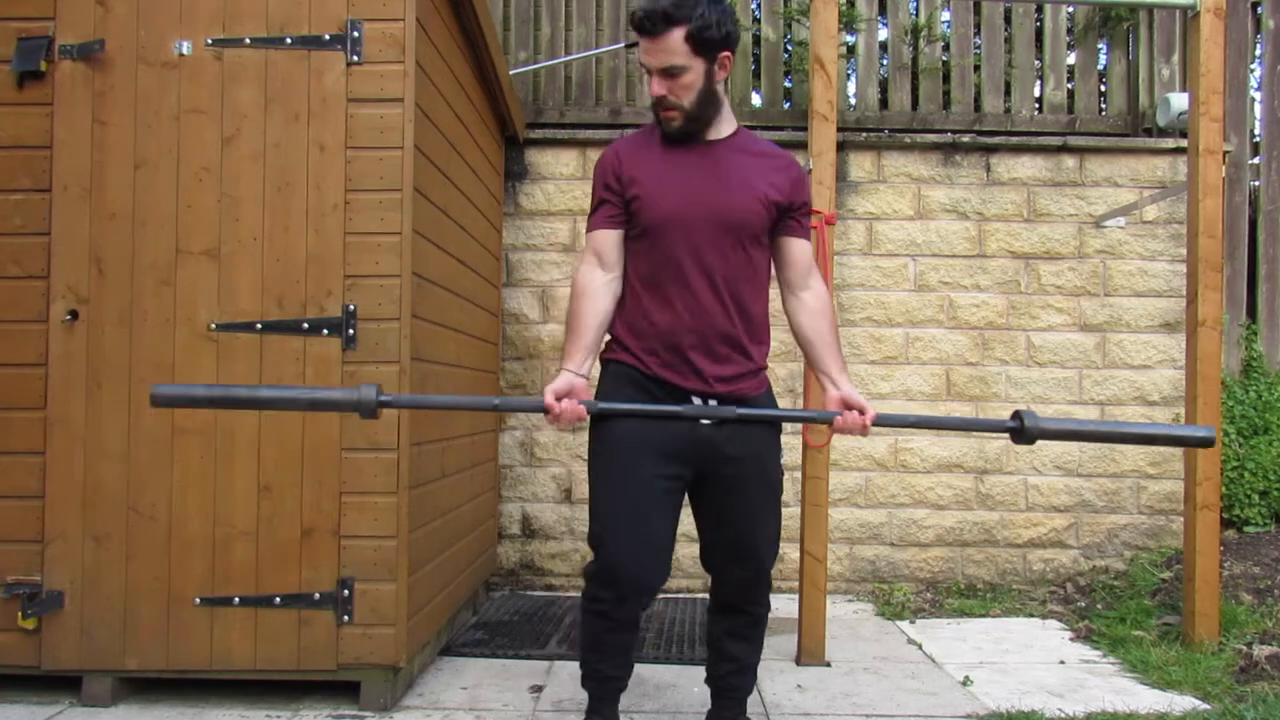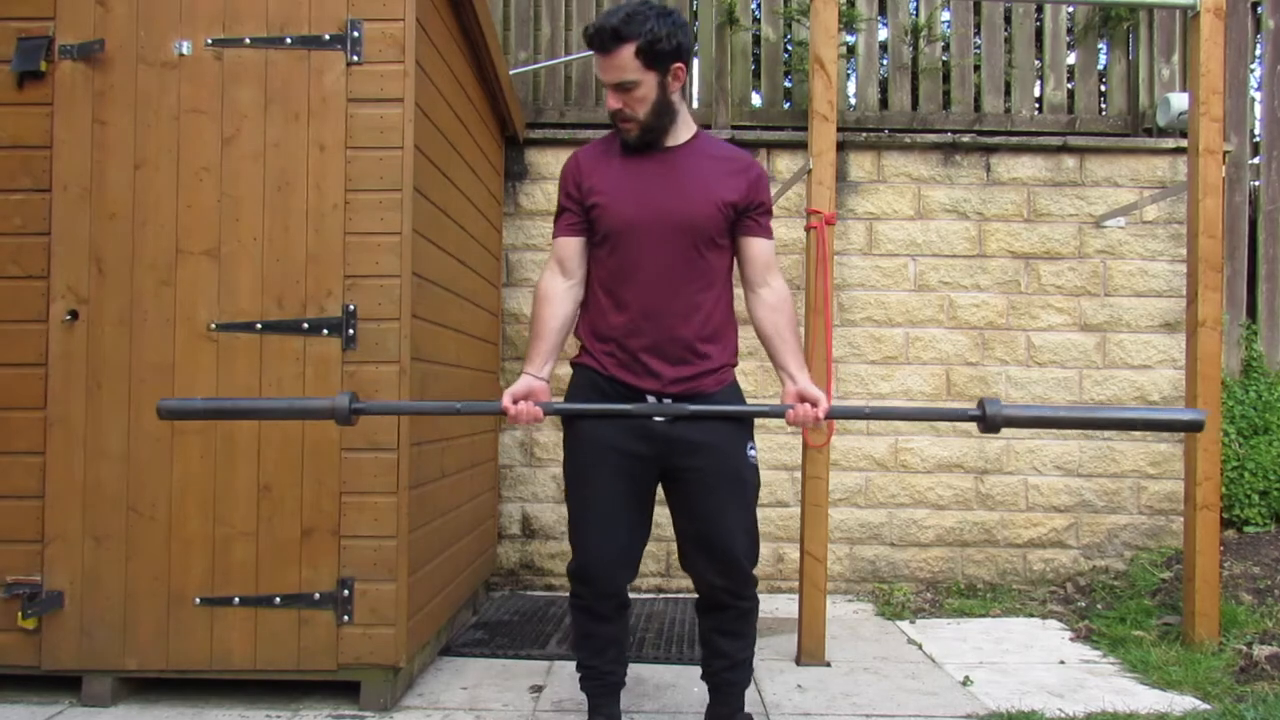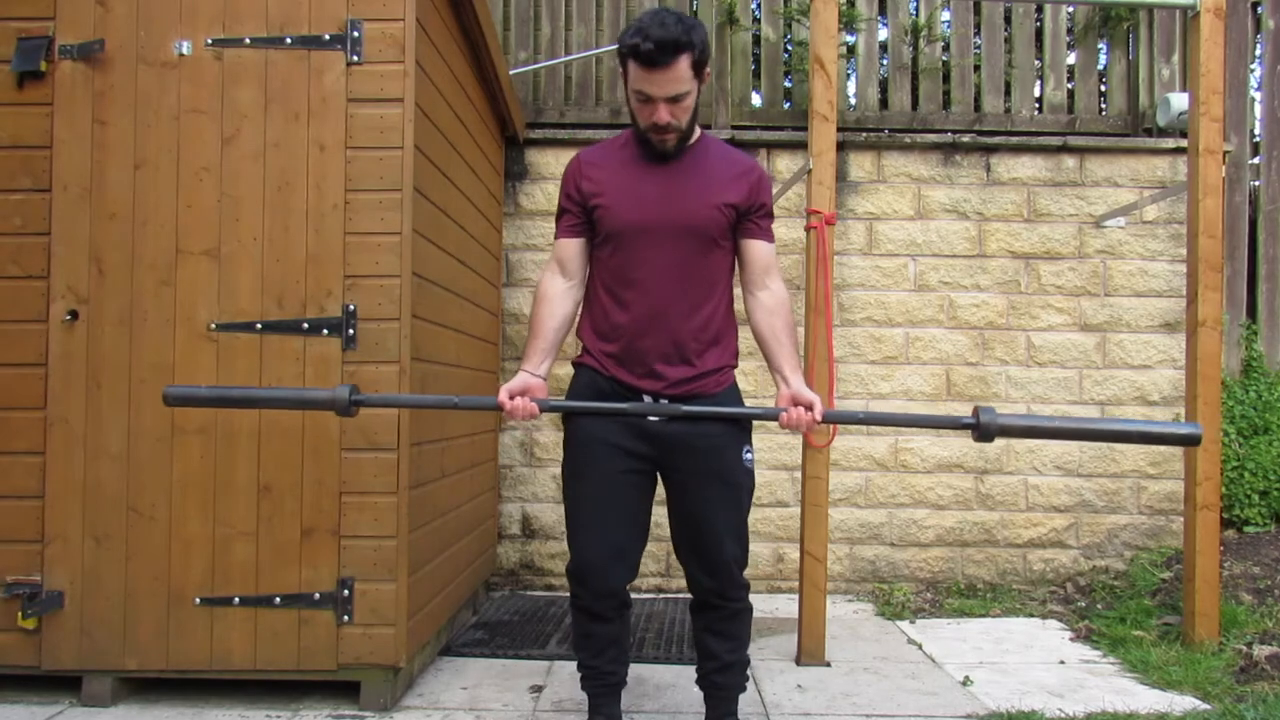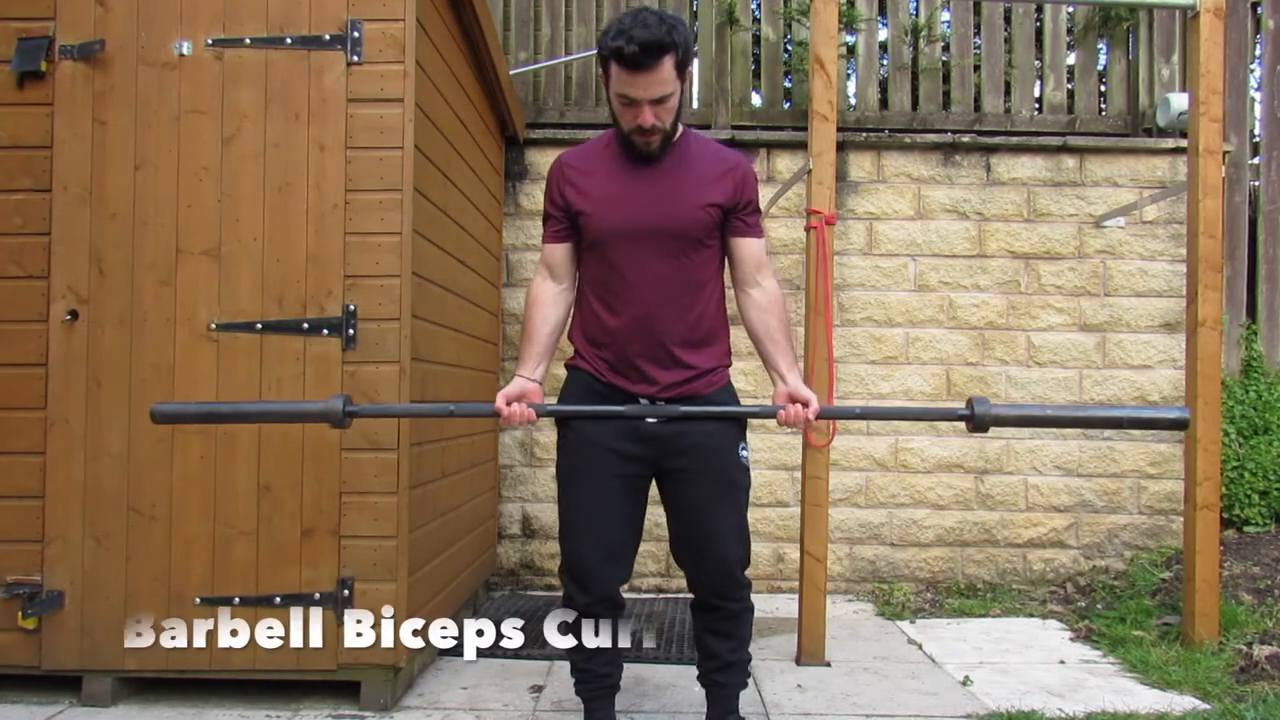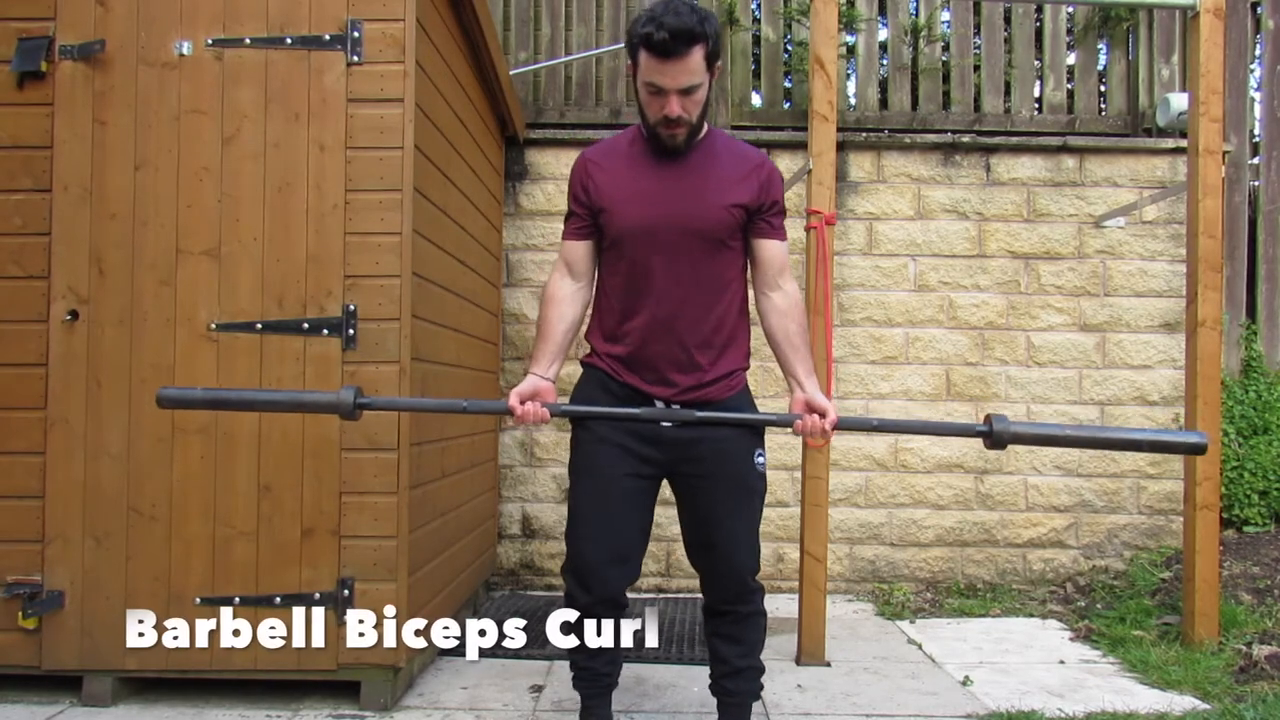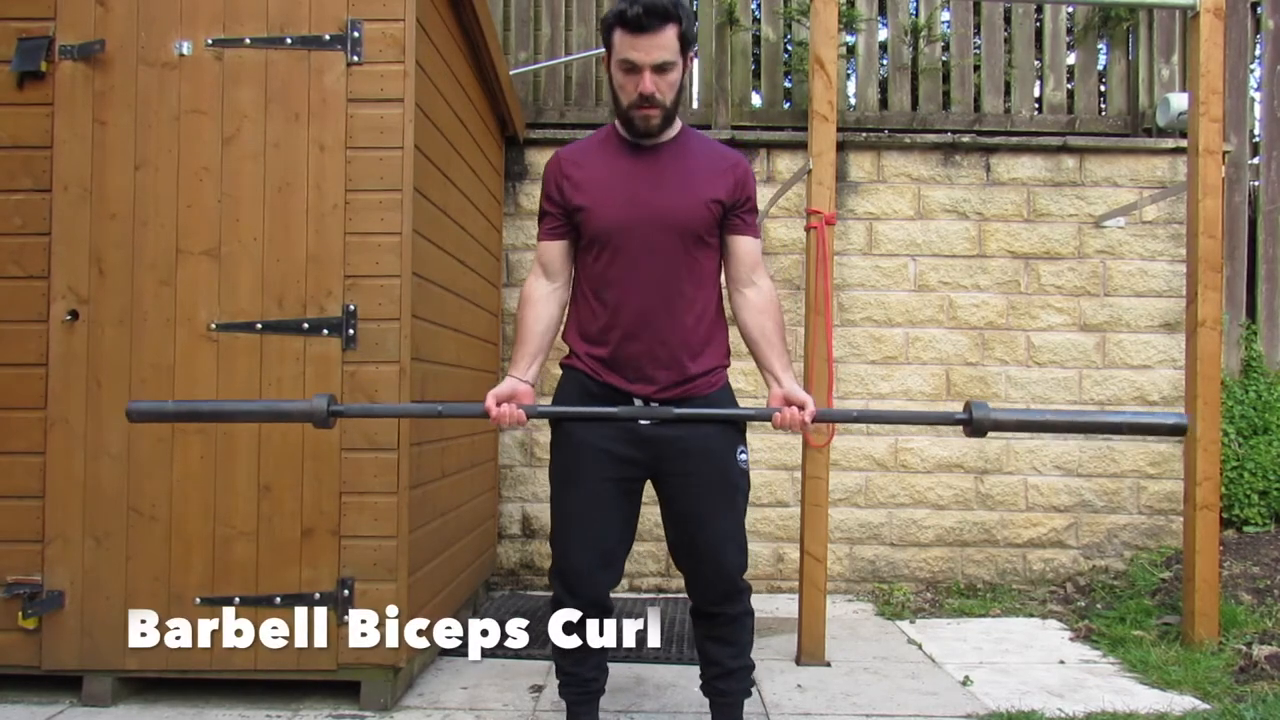
dt=0.4s
person 1, frame 1
left shoulder: (780, 172)
right shoulder: (624, 160)
left elbow: (802, 286)
right elbow: (600, 270)
left wrist: (835, 381)
right wrist: (573, 369)
left hip: (743, 408)
right hip: (637, 401)
left knee: (746, 578)
right knee: (623, 573)
person 1, frame 2
left shoulder: (739, 172)
right shoulder: (586, 168)
left elbow: (764, 283)
right elbow: (563, 276)
left wrist: (795, 376)
right wrist: (535, 373)
left hip: (709, 404)
right hip: (604, 402)
left knee: (727, 572)
right knee: (599, 574)
person 1, frame 3
left shoulder: (742, 176)
right shoulder: (589, 169)
left elbow: (764, 286)
right elbow: (564, 276)
left wrist: (791, 380)
right wrist: (534, 369)
left hip: (709, 405)
right hip: (604, 401)
left knee: (719, 575)
right knee: (597, 572)
person 1, frame 4
left shoulder: (729, 171)
right shoulder: (571, 172)
left elbow: (755, 282)
right elbow: (554, 280)
left wrist: (787, 377)
right wrist: (528, 374)
left hip: (703, 405)
right hip: (597, 404)
left knee: (721, 576)
right knee: (590, 578)
person 1, frame 5
left shoulder: (753, 172)
right shoulder: (595, 168)
left elbow: (776, 287)
right elbow: (572, 278)
left wrist: (805, 384)
right wrist: (541, 373)
left hip: (720, 408)
right hip: (612, 405)
left knee: (733, 583)
right knee: (594, 578)
person 1, frame 6
left shoulder: (727, 170)
right shoulder: (570, 168)
left elbow: (750, 283)
right elbow: (549, 280)
left wrist: (782, 380)
right wrist: (520, 376)
left hip: (701, 407)
right hip: (593, 405)
left knee: (721, 582)
right knee: (580, 583)
